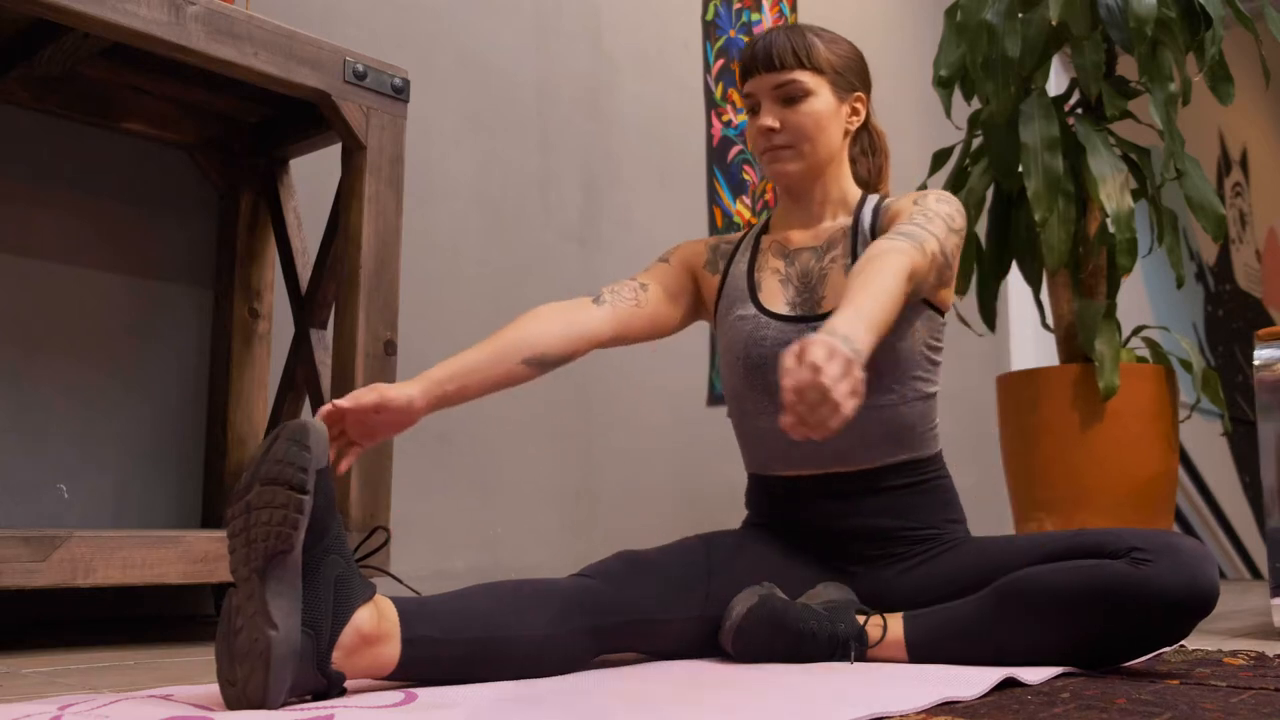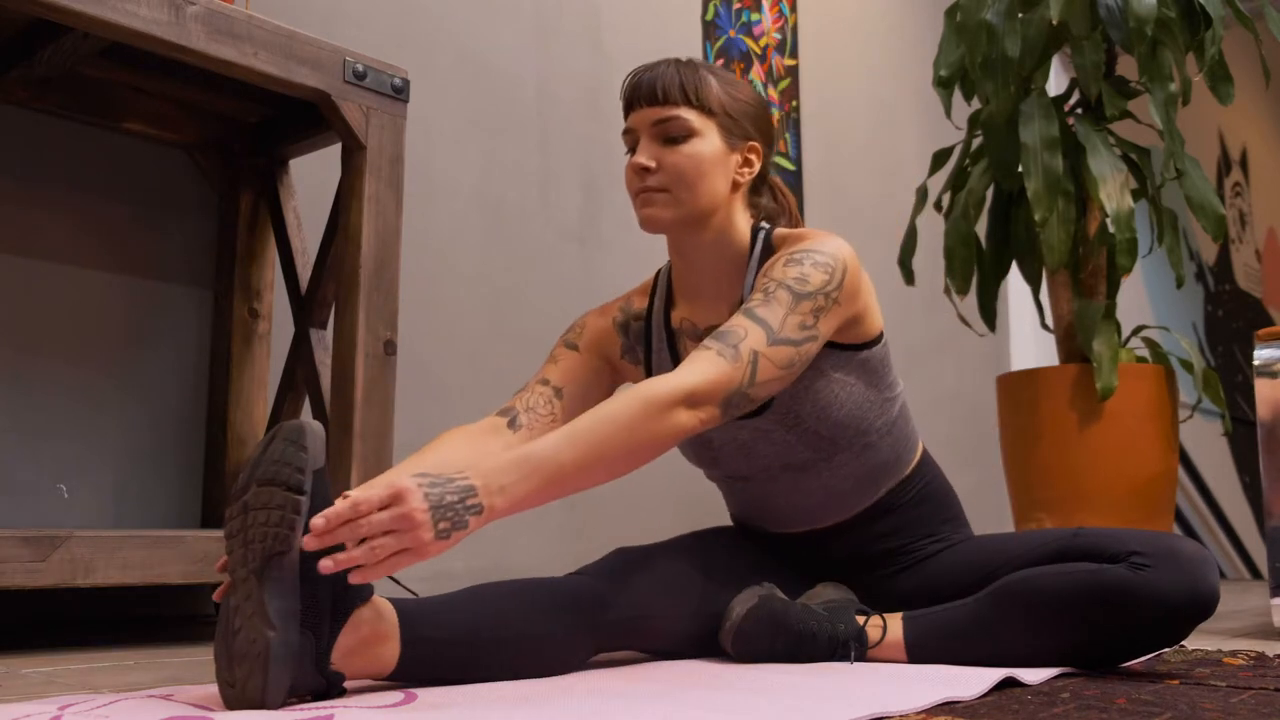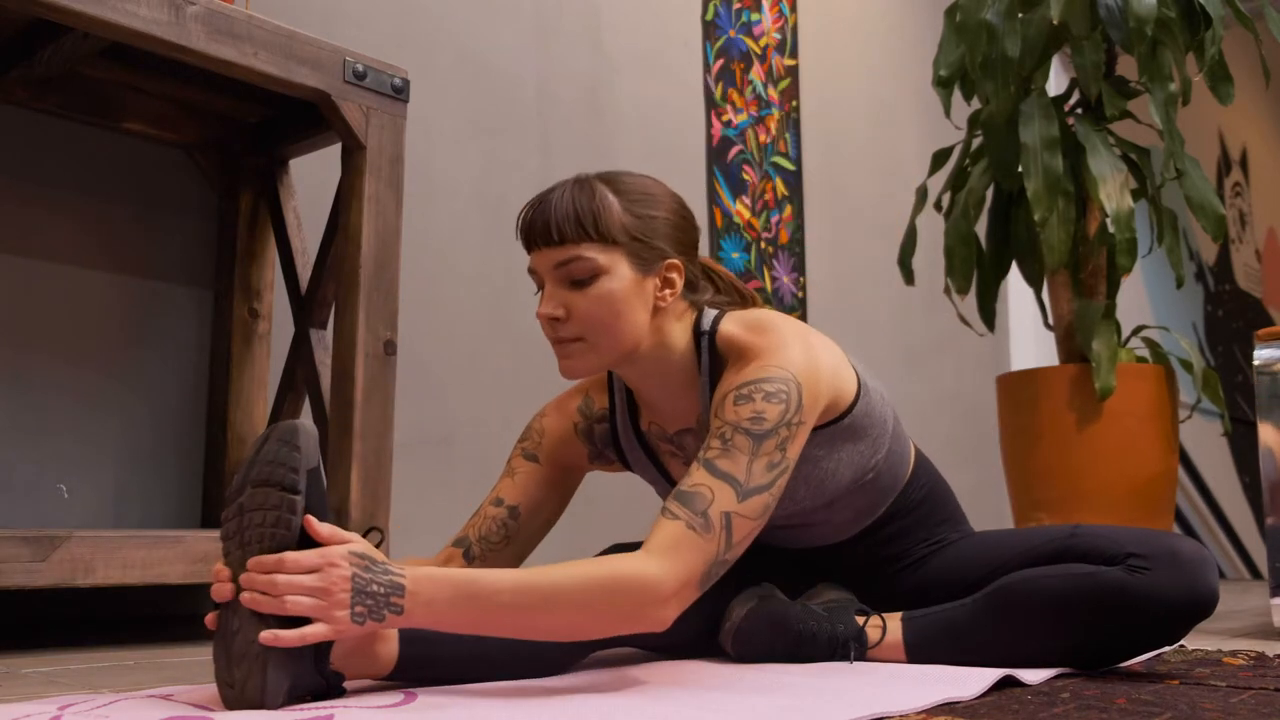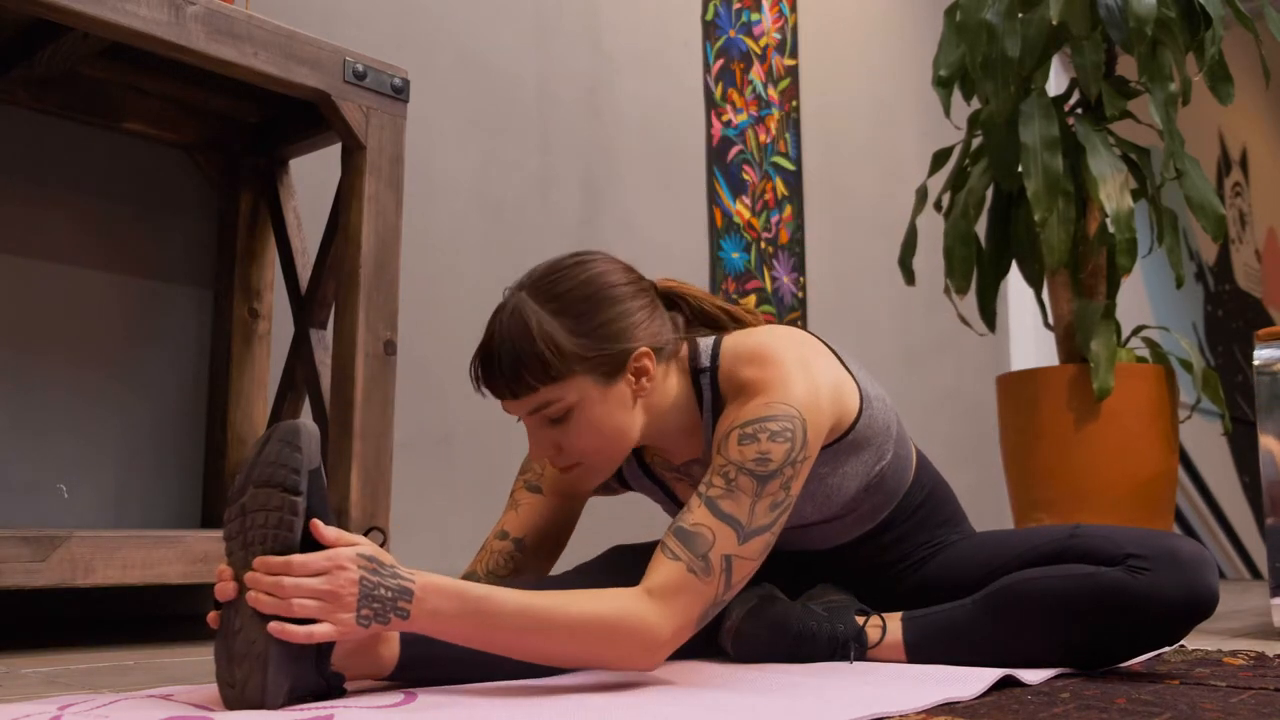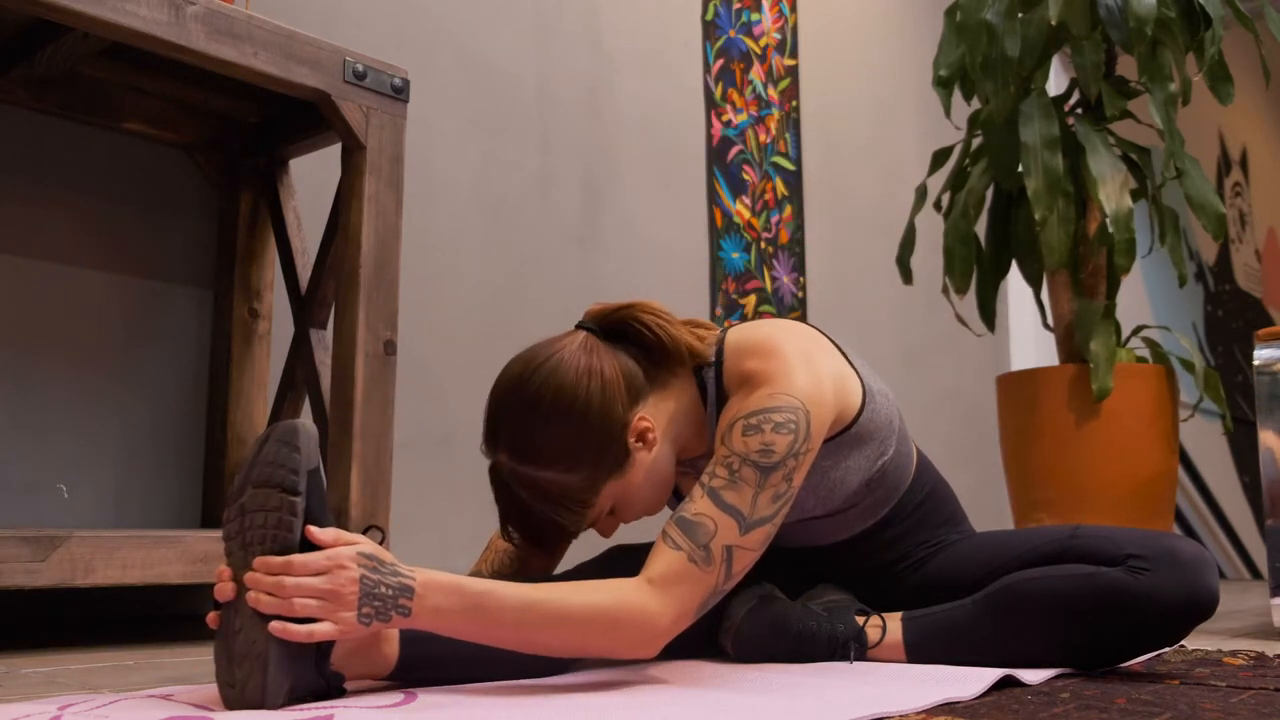
dt=1s
person 1, frame 1
left shoulder: (924, 217)
right shoulder: (711, 263)
left elbow: (891, 271)
right elbow: (578, 321)
left wrist: (845, 341)
right wrist: (418, 394)
left hip: (918, 547)
right hip: (777, 549)
left knee: (1181, 575)
right knee: (615, 592)
left ankle: (861, 638)
right ankle: (349, 628)
person 1, frame 2
left shoulder: (820, 265)
right shoulder: (619, 328)
left elbow: (693, 398)
right elbow: (500, 429)
left wrist: (474, 497)
right wrist: (359, 505)
left hip: (915, 555)
right hip: (775, 566)
left knee: (1178, 576)
right knee: (614, 590)
person 1, frame 3
left shoulder: (774, 360)
right shoulder: (579, 422)
left elbow: (662, 586)
right elbow: (468, 565)
left wrist: (404, 593)
right wrist: (372, 601)
left hip: (915, 562)
right hip: (779, 585)
left knee: (1180, 576)
right knee: (602, 588)
person 1, frame 4
left shoulder: (777, 381)
right shoulder: (580, 440)
left elbow: (658, 625)
right elbow: (492, 590)
left wrist: (411, 594)
right wrist: (374, 631)
left hip: (915, 565)
right hip: (780, 592)
left knee: (1179, 577)
right knee: (620, 573)
person 1, frame 5
left shoulder: (780, 380)
right shoulder: (597, 428)
left elbow: (655, 617)
right elbow: (496, 590)
left wrist: (410, 591)
right wrist: (373, 637)
left hip: (912, 563)
right hip: (779, 592)
left knee: (1179, 578)
right knee: (620, 587)
